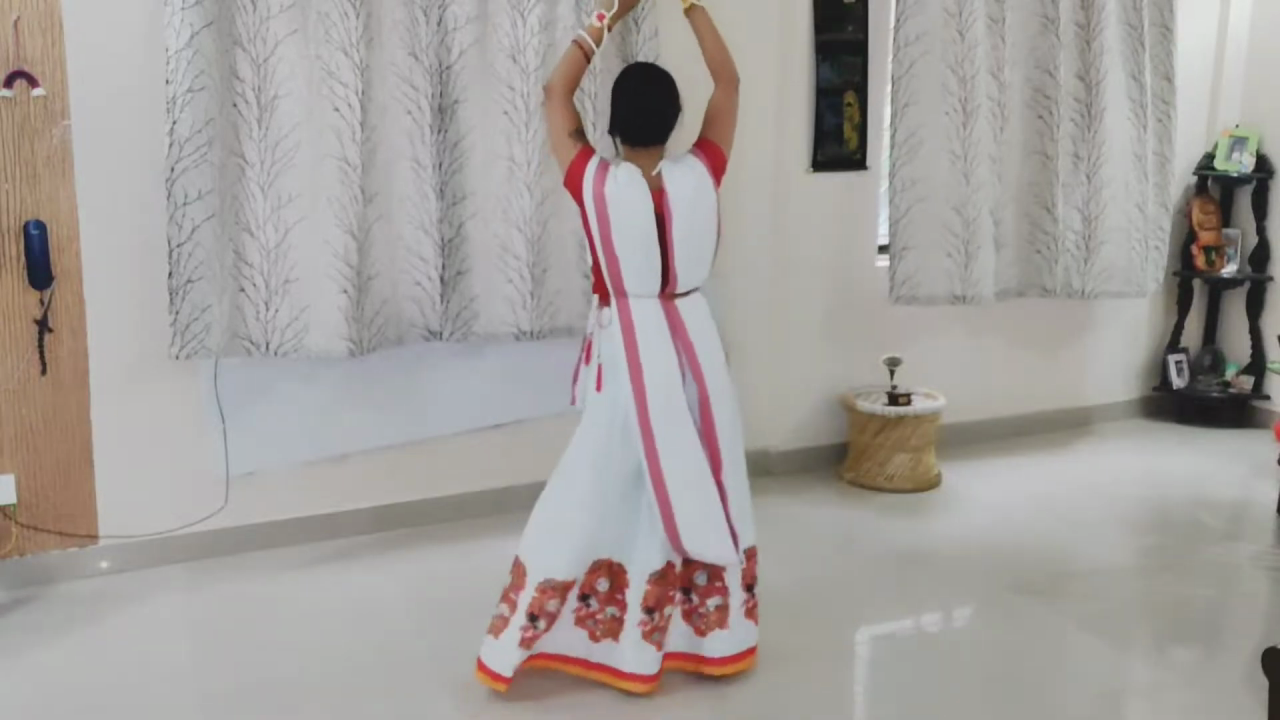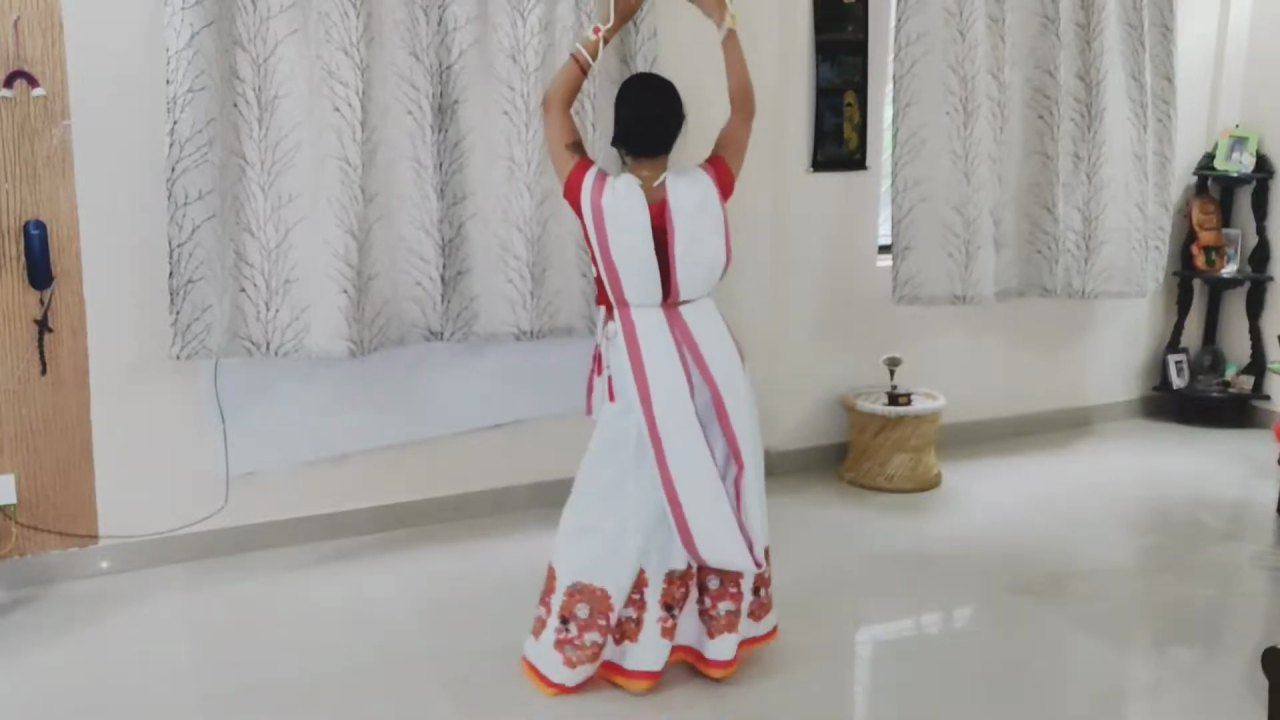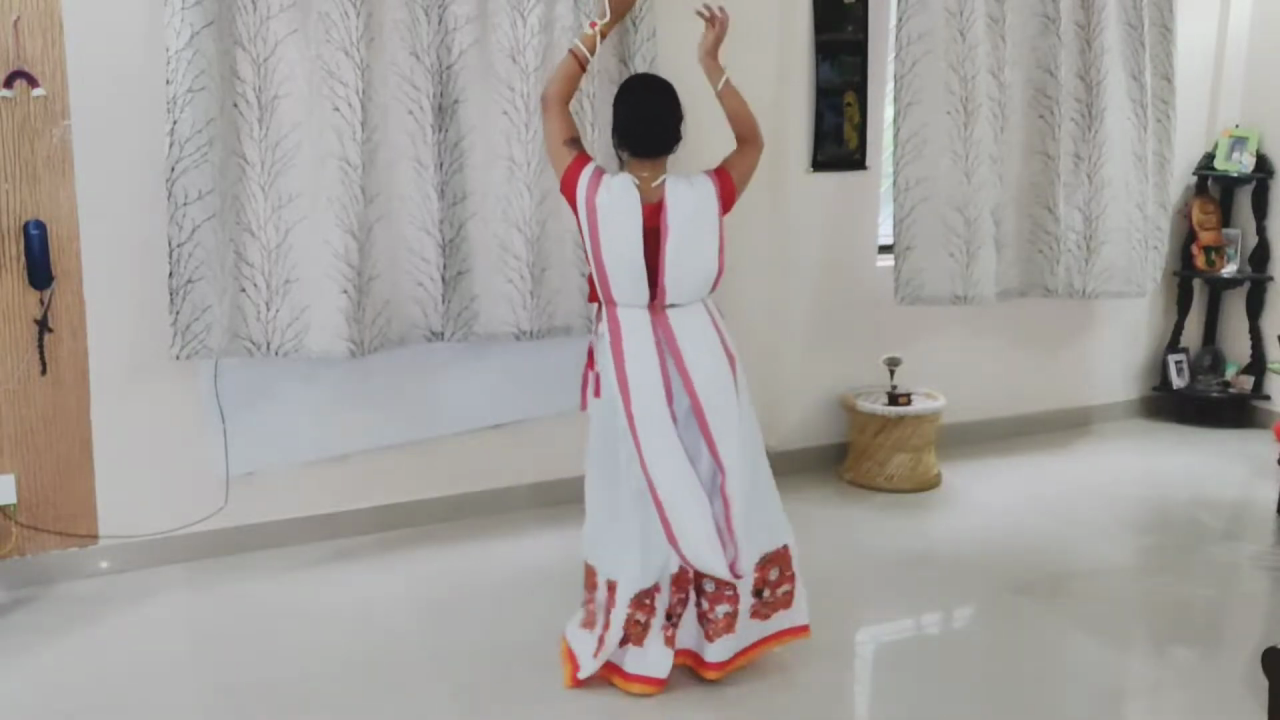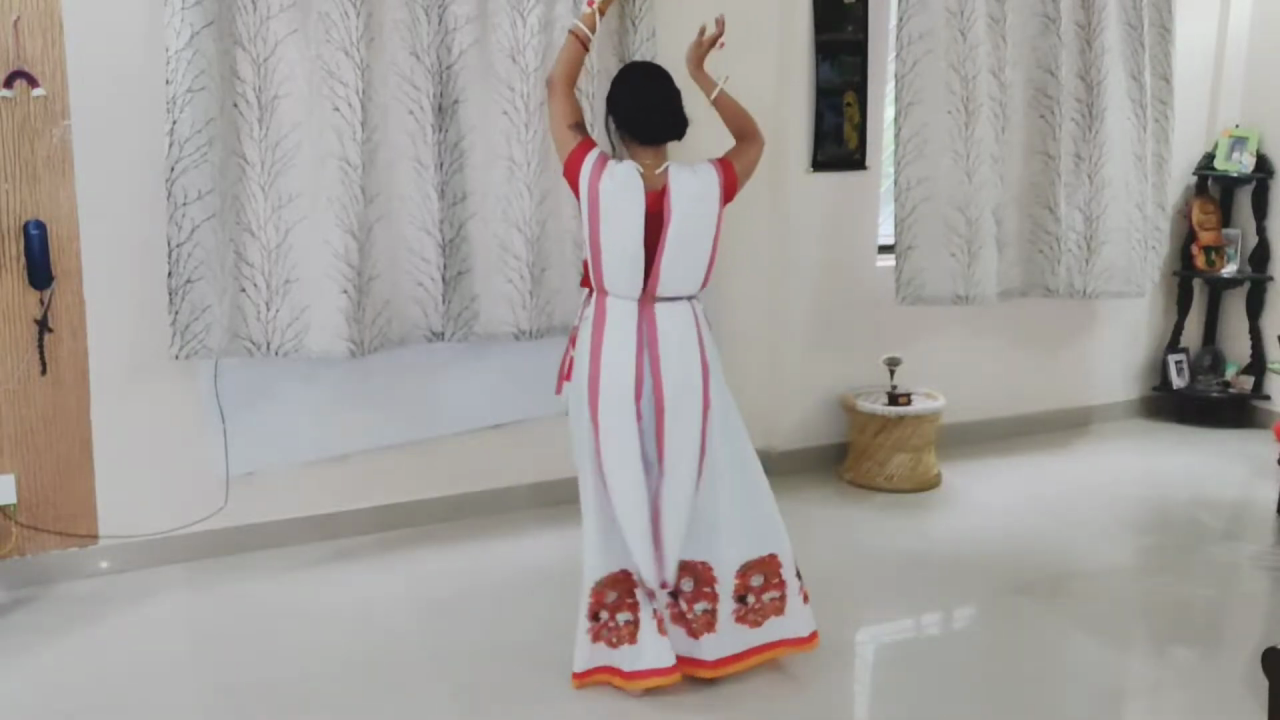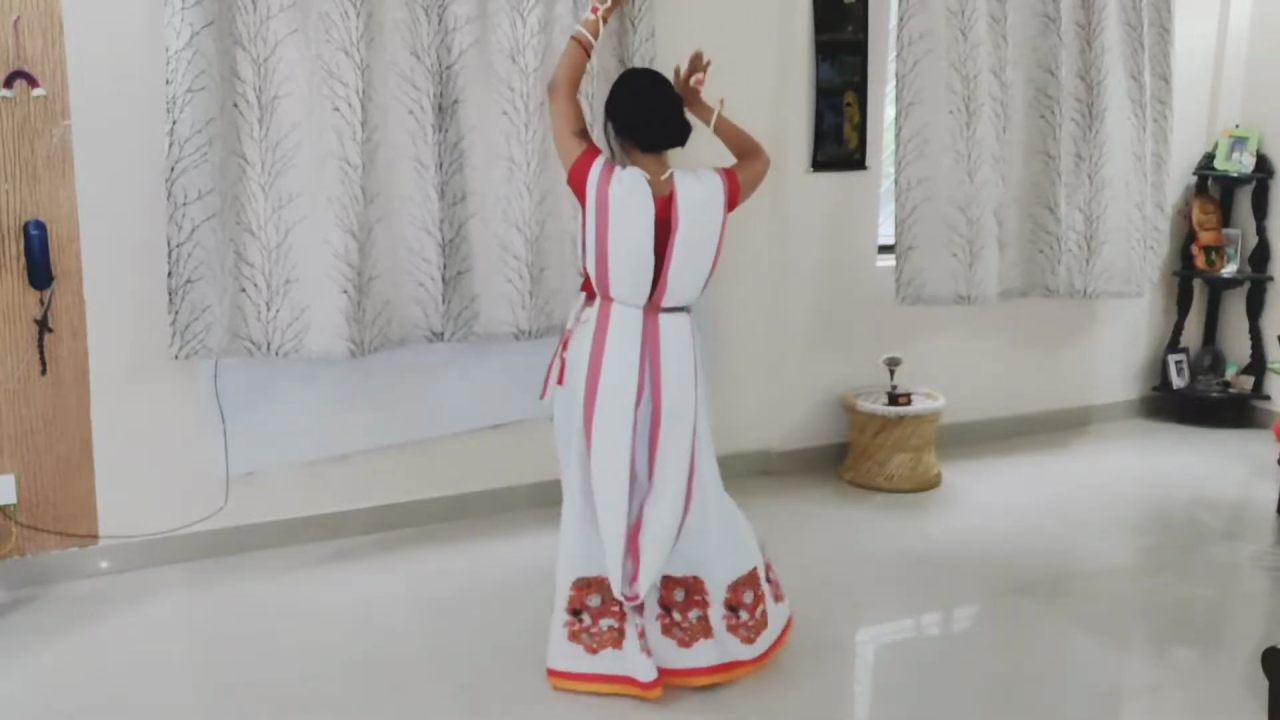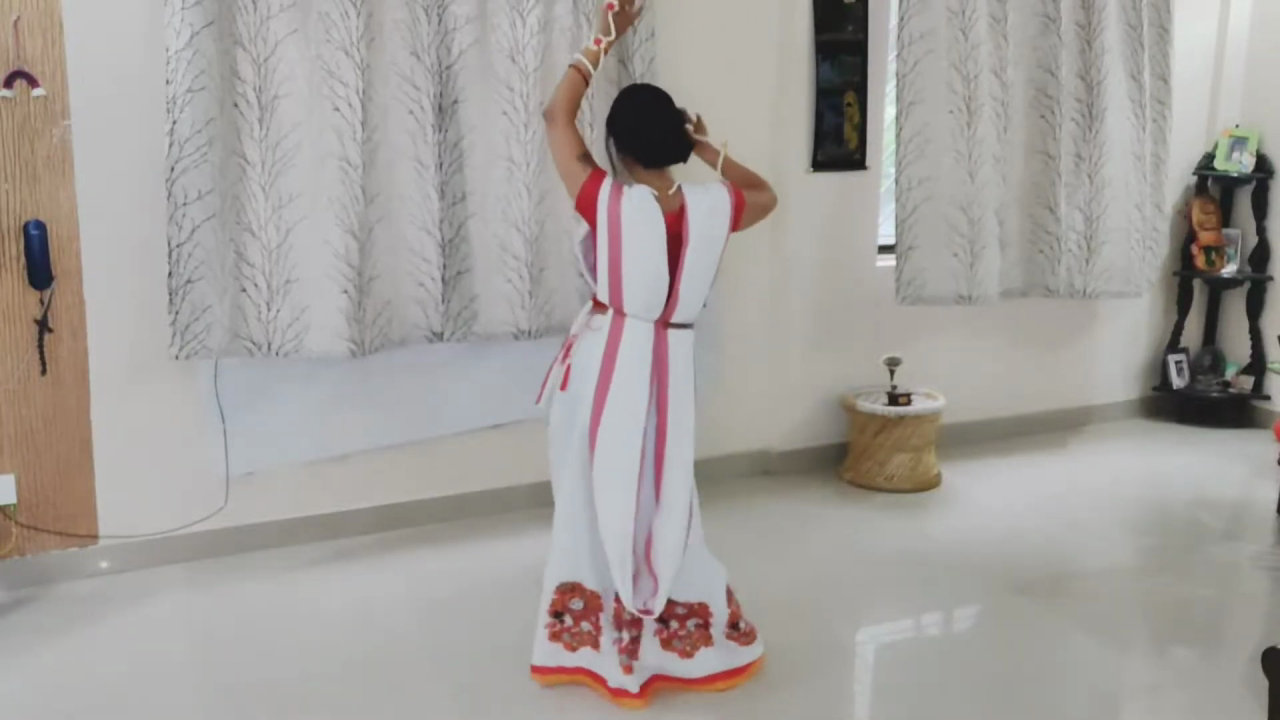
dt=0.2s
person 1, frame 1
left shoulder: (596, 184)
right shoulder: (699, 177)
left elbow: (555, 95)
right elbow: (728, 84)
left hip: (628, 352)
right hip: (691, 346)
left knee: (592, 498)
right knee: (701, 491)
right ankle: (713, 636)
person 1, frame 2
left shoulder: (595, 195)
right shoulder: (705, 190)
left elbow: (554, 105)
right elbow: (746, 111)
left hip: (639, 362)
right hip: (707, 355)
left knee: (617, 504)
right knee: (718, 490)
left ankle: (622, 647)
right ankle: (717, 639)
person 1, frame 3
left shoulder: (592, 192)
right shoulder: (703, 197)
left elbow: (553, 104)
right elbow: (752, 143)
right wrist: (714, 64)
left hip: (629, 360)
right hip: (700, 355)
left knee: (633, 506)
right knee: (723, 490)
left ankle: (635, 651)
right ankle: (720, 637)
person 1, frame 4
left shoulder: (594, 179)
right shoulder: (705, 186)
left elbow: (558, 89)
right elbow: (753, 141)
right wrist: (702, 77)
left hip: (609, 350)
right hip: (679, 348)
left knee: (620, 498)
right knee: (711, 484)
left ankle: (635, 646)
right ankle: (718, 632)
person 1, frame 5
left shoulder: (601, 186)
right shoulder: (706, 193)
left elbow: (559, 93)
right elbow: (757, 160)
right wrist: (700, 105)
left hip: (600, 356)
right hip: (669, 357)
left knee: (602, 504)
right knee: (678, 491)
left ankle: (621, 649)
right ankle: (711, 635)
person 1, frame 6
left shoulder: (608, 202)
right shoulder: (712, 206)
left elbow: (557, 115)
right elbow: (767, 196)
right wrist: (711, 153)
left hip: (602, 366)
right hip: (668, 371)
left knee: (596, 509)
right knee: (660, 509)
left ankle: (612, 654)
right ankle: (697, 645)
